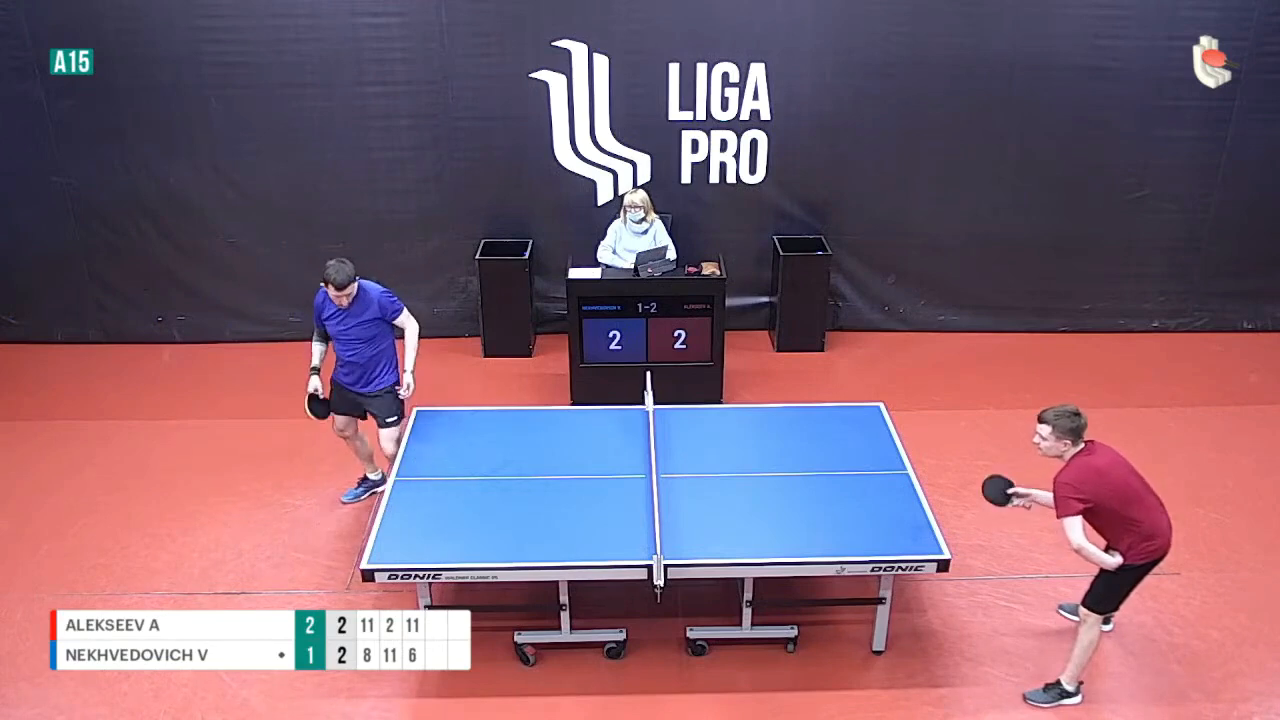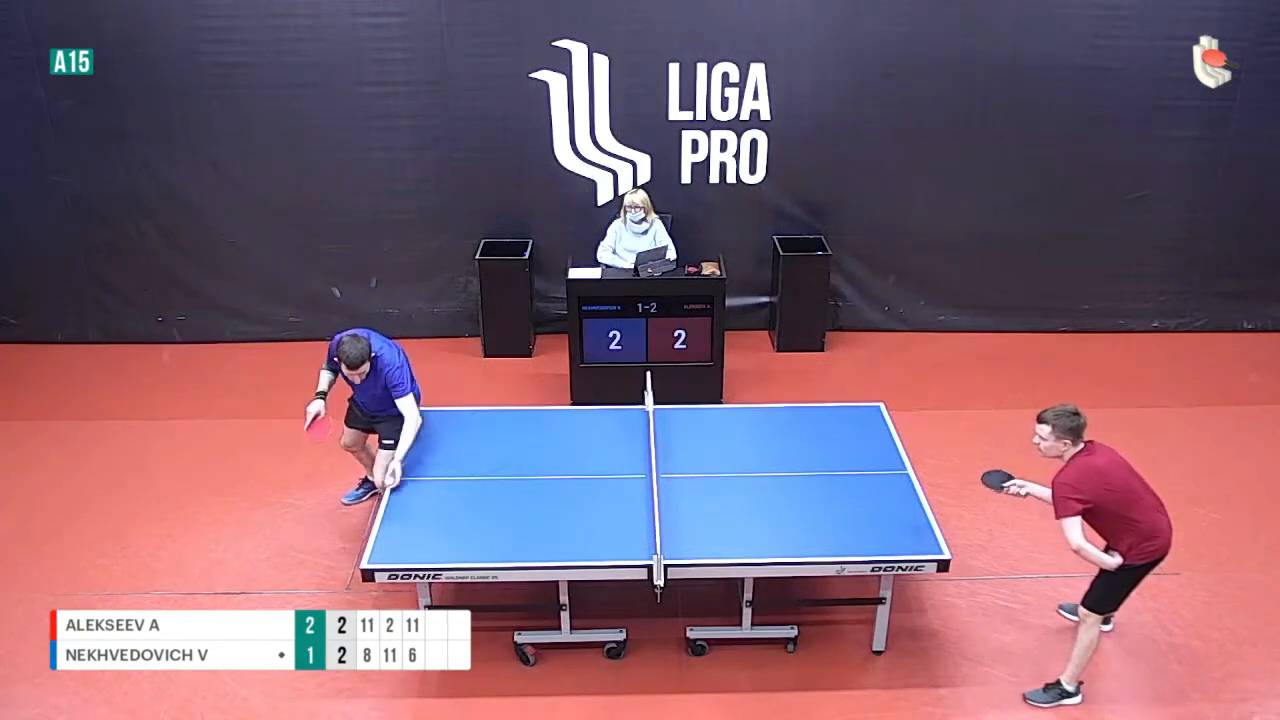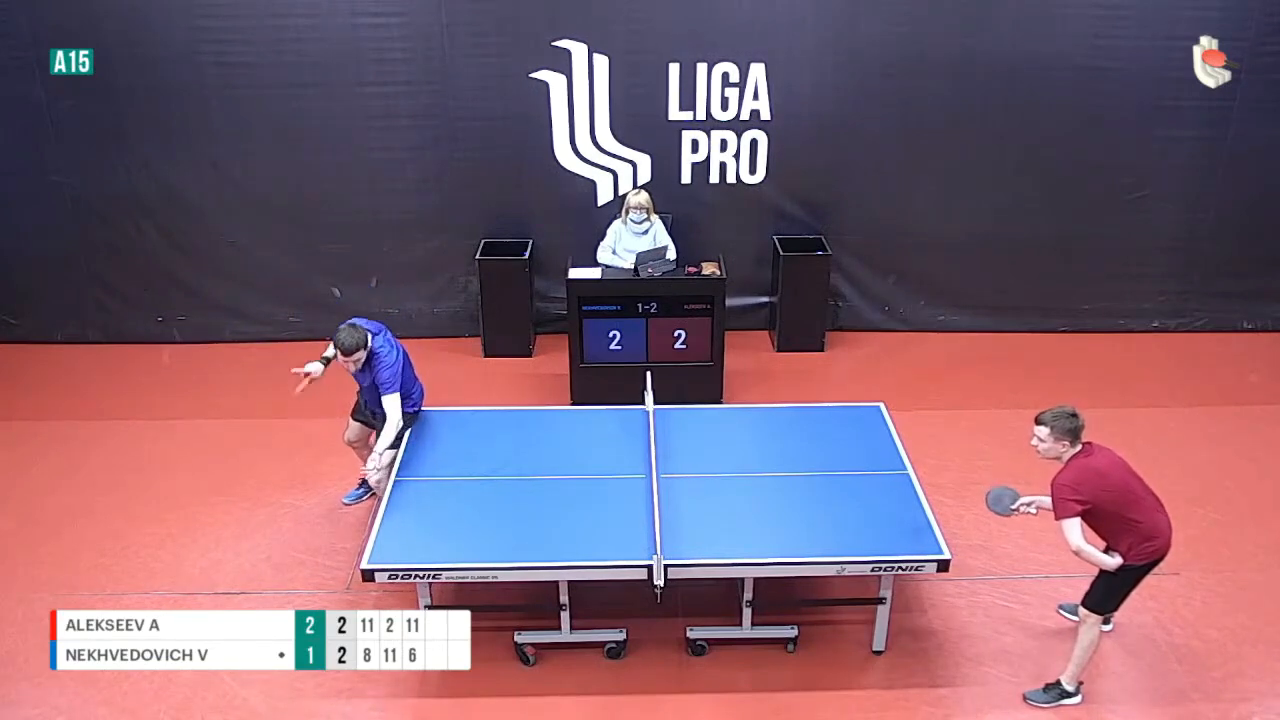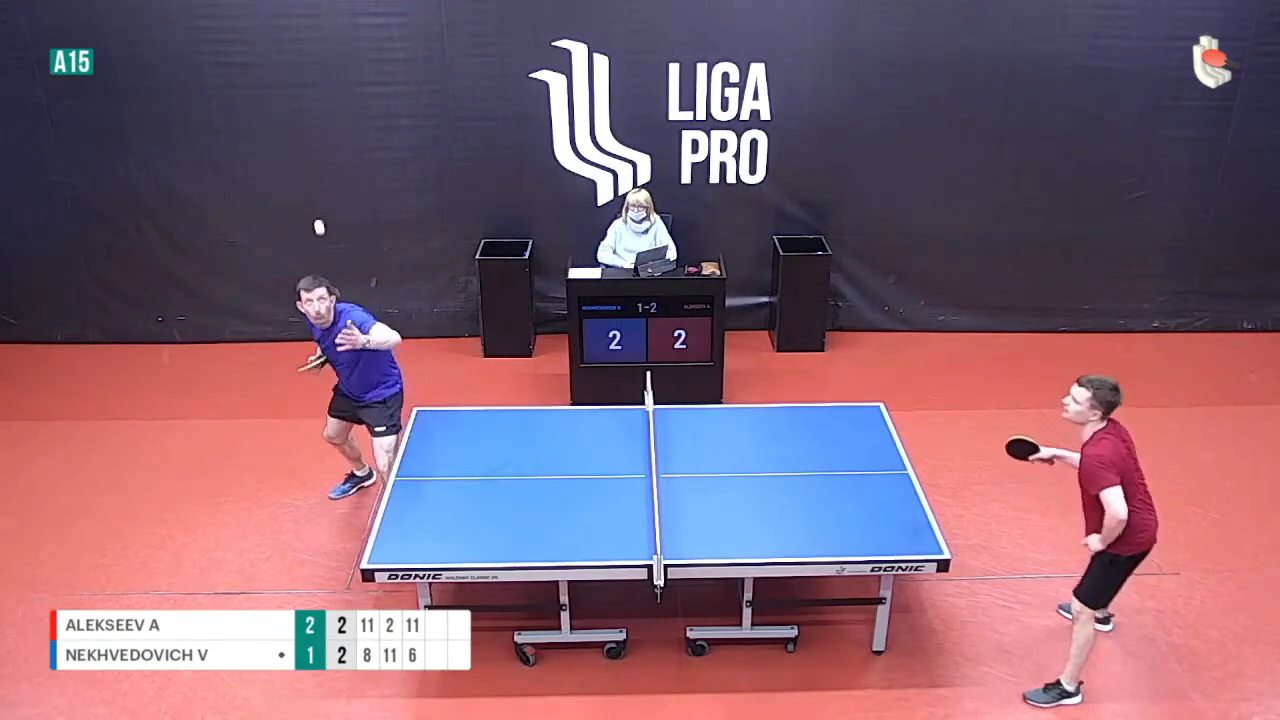
dt=1s
person 1, frame 1
left shoulder: (1068, 479)
right shoulder: (1096, 450)
left elbow: (1078, 544)
left wrist: (1112, 563)
right wrist: (1033, 495)
left hip: (1142, 546)
right hip: (1155, 528)
left knee: (1089, 615)
left ankle: (1068, 688)
right ankle: (1103, 612)
person 1, frame 2
left shoulder: (1066, 480)
right shoulder: (1096, 450)
left elbow: (1077, 544)
left wrist: (1113, 563)
right wrist: (1029, 488)
left hip: (1142, 546)
right hip: (1155, 529)
left knee: (1089, 615)
left ankle: (1068, 688)
right ankle: (1104, 612)
person 1, frame 3
left shoulder: (1065, 482)
right shoulder: (1094, 452)
left elbow: (1076, 545)
left wrist: (1112, 564)
right wrist: (1039, 502)
left hip: (1142, 546)
right hip: (1154, 528)
left knee: (1089, 615)
left ankle: (1068, 687)
right ankle: (1102, 612)
person 1, frame 4
left shoulder: (1097, 454)
right shoulder: (1112, 430)
left elbow: (1118, 513)
left wrist: (1102, 541)
right wrist: (1058, 455)
left hip: (1126, 539)
right hip: (1140, 527)
left knee: (1081, 610)
left ankle: (1068, 687)
right ankle: (1101, 612)
person 2, frame 1
left shoulder: (378, 296)
right shoulder: (321, 301)
left elbow: (411, 326)
right elbow: (320, 337)
left wrist: (408, 370)
right wrist: (315, 371)
left hip: (382, 383)
right hip: (345, 381)
left knee: (391, 449)
right knee: (345, 431)
right ankle: (374, 477)
person 2, frame 2
left shoulder: (390, 365)
right shoulder: (338, 345)
left elbow: (413, 417)
right elbow: (328, 369)
left wrist: (397, 459)
right wrist: (320, 396)
left hip: (394, 410)
right hip: (363, 402)
left knee: (384, 481)
right knee: (349, 444)
right ankle: (372, 479)
person 2, frame 3
left shoulder: (386, 361)
right shoulder: (353, 331)
left elbow: (394, 419)
left wrist: (377, 453)
right wrist: (323, 361)
left hip: (401, 406)
right hip: (371, 395)
left knee: (378, 478)
right knee: (353, 439)
right ankle: (371, 481)
person 2, frame 4
left shoulder: (352, 317)
right shoulder: (314, 322)
left elbow: (393, 338)
left wrist: (364, 341)
right wrist: (319, 358)
left hip: (382, 394)
right hip: (348, 389)
left knee: (386, 468)
right knee: (332, 436)
right ankle: (361, 473)
